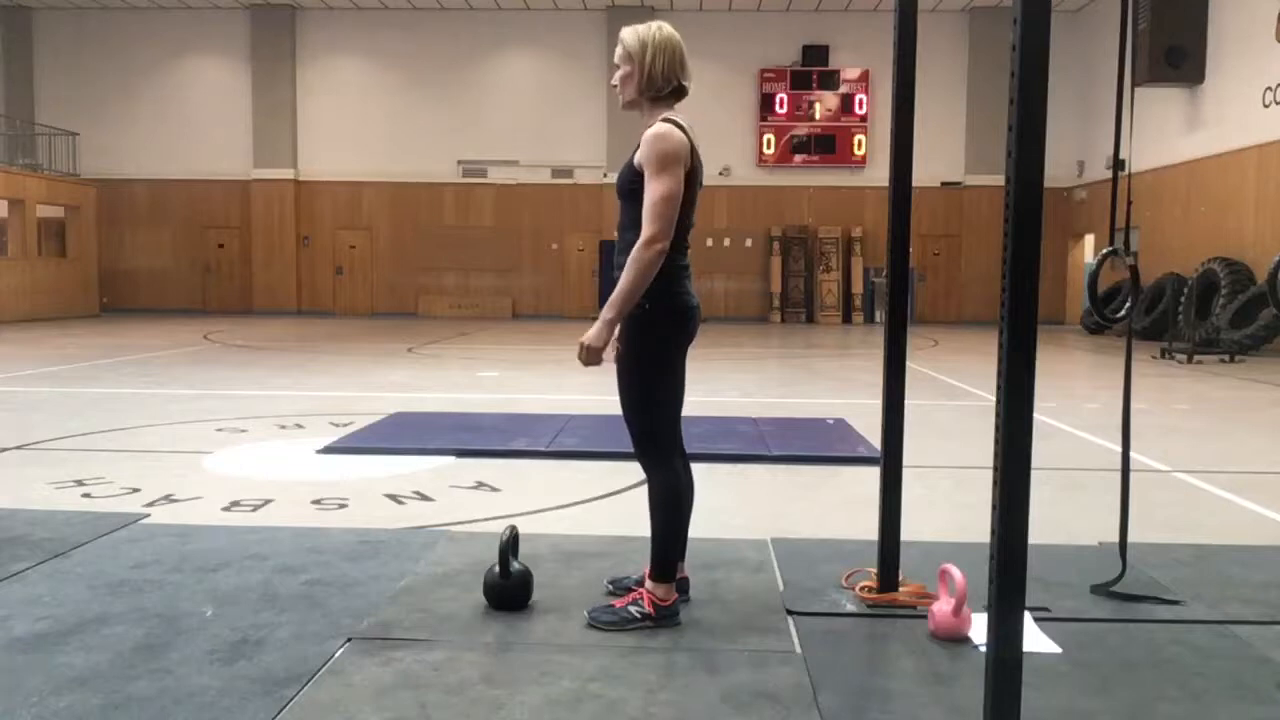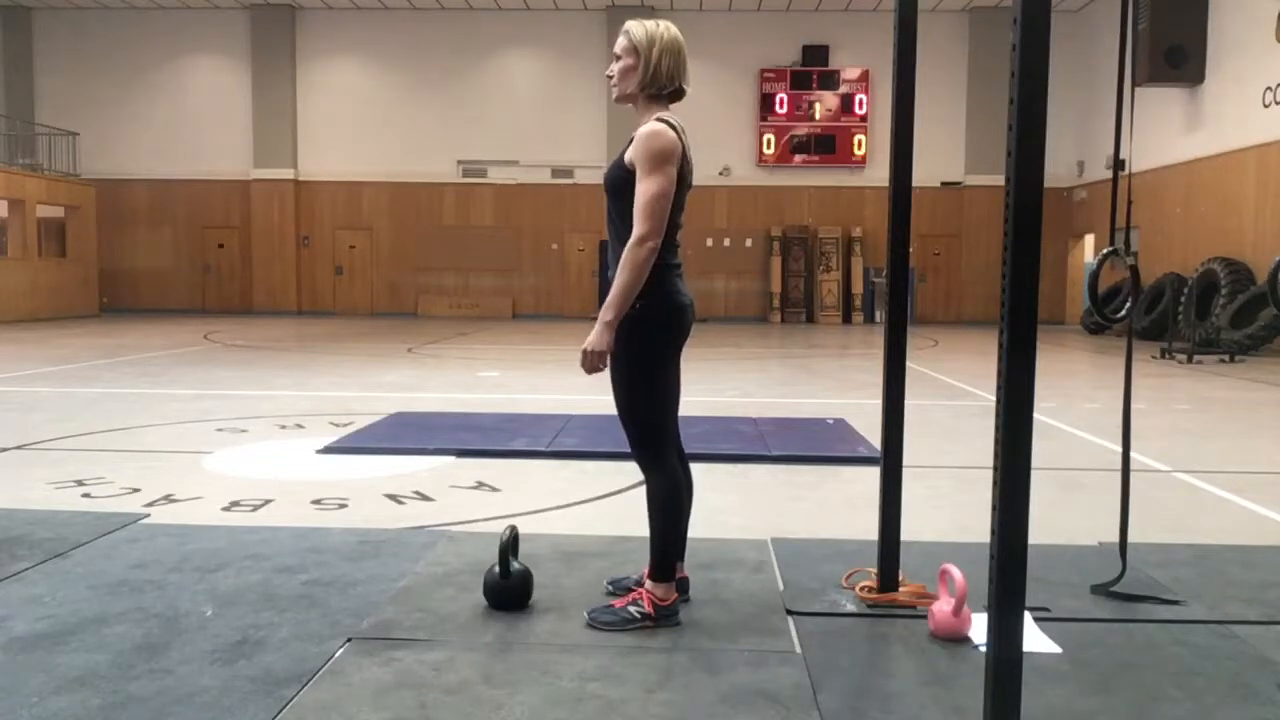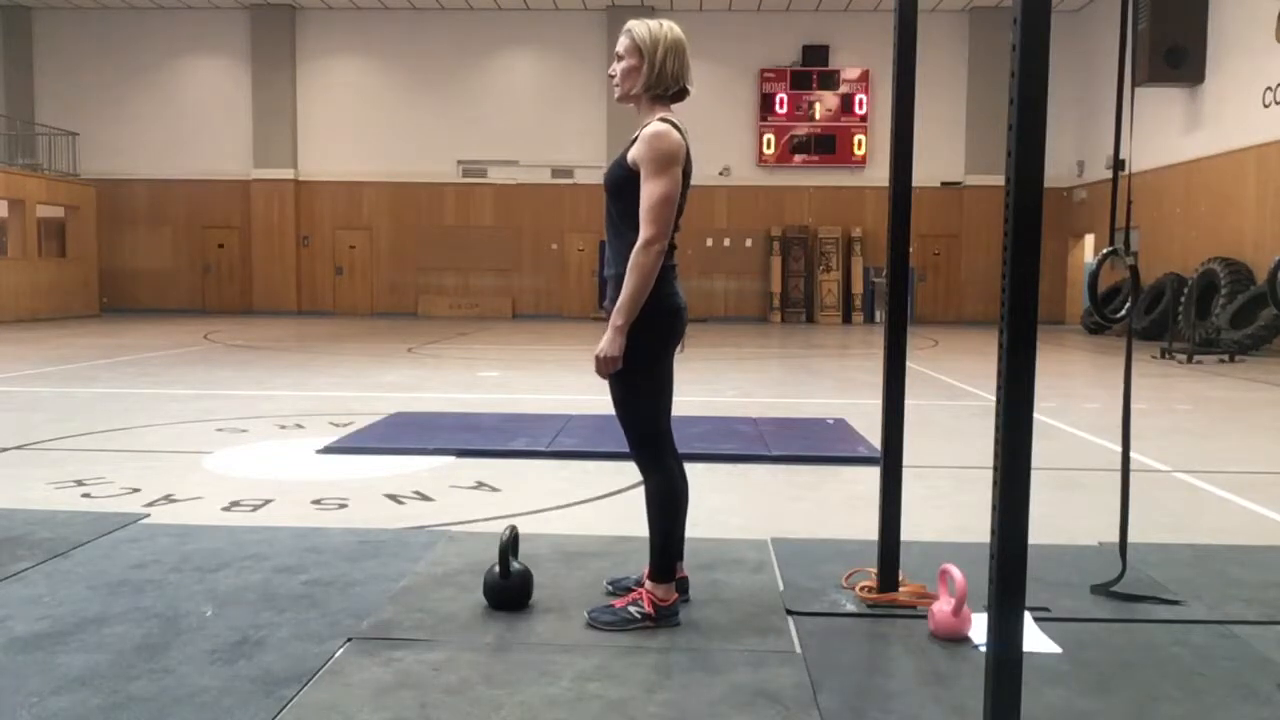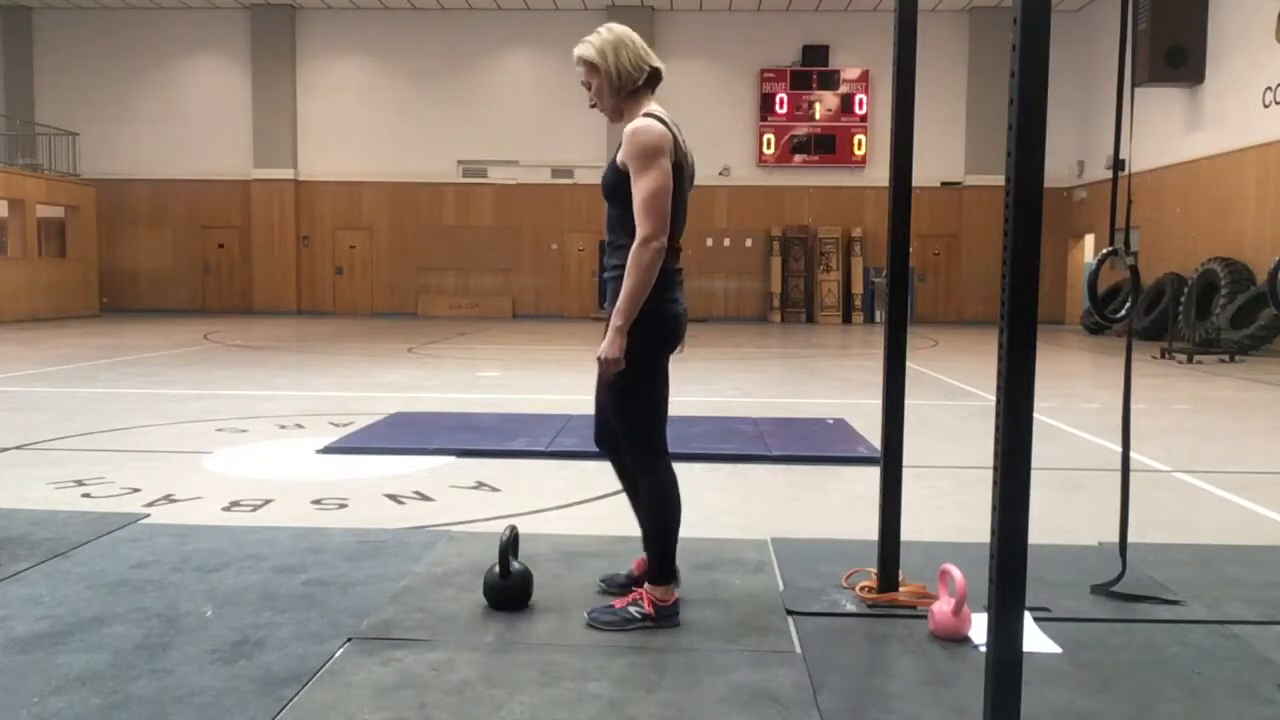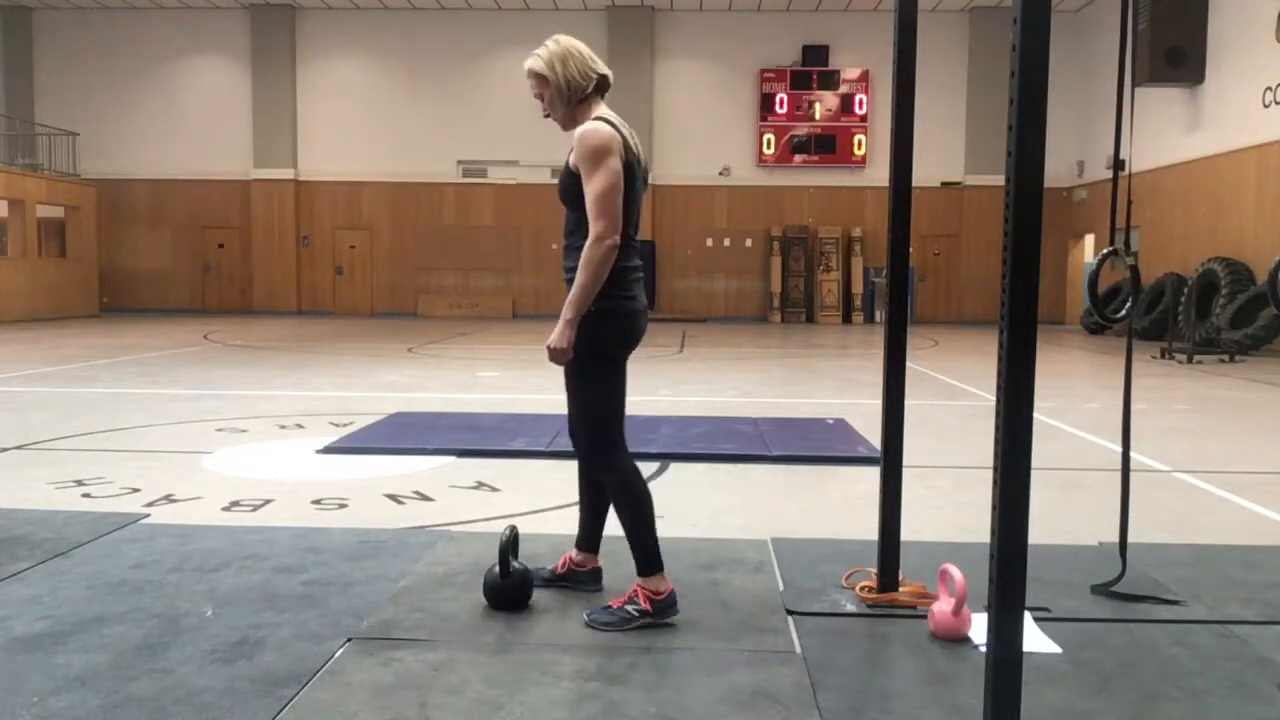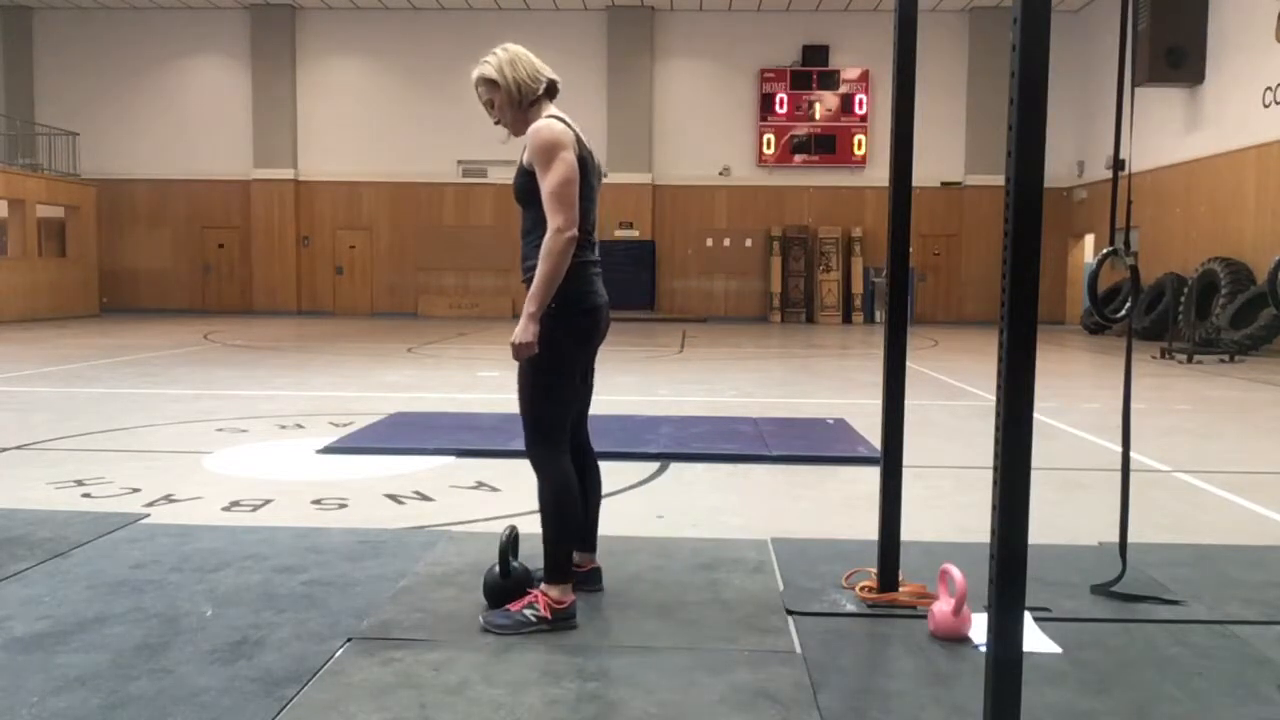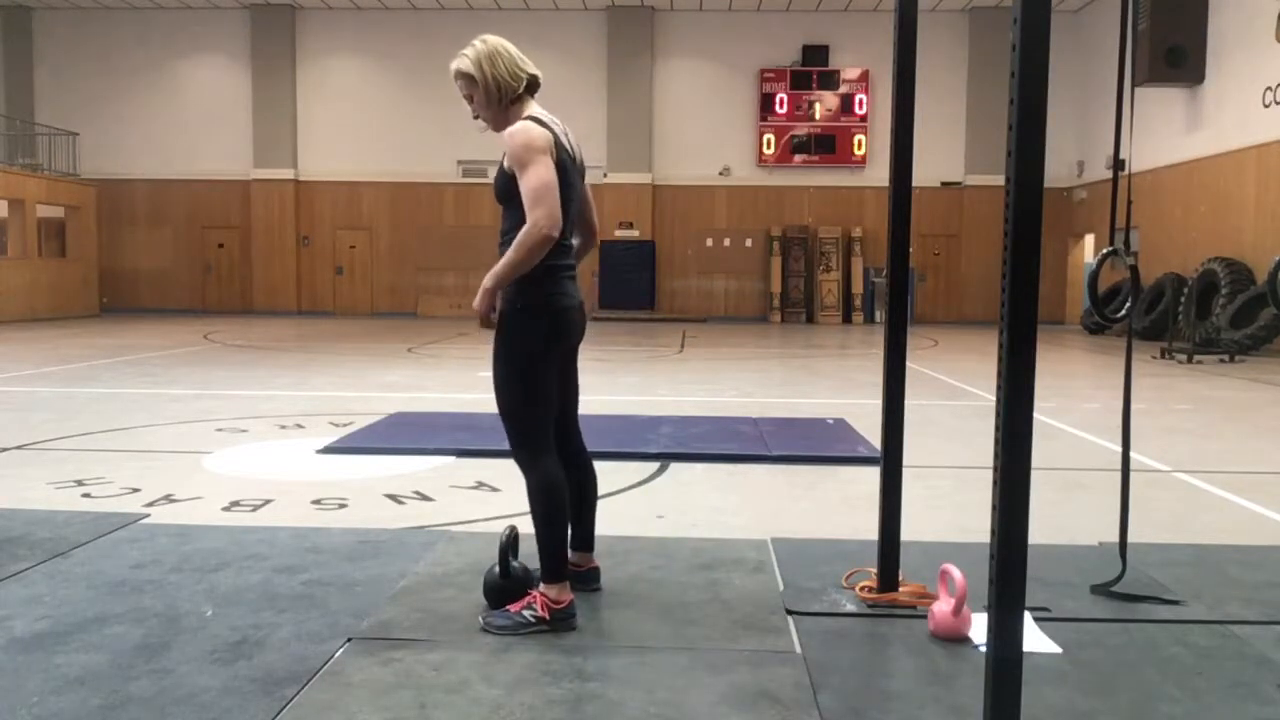
dt=0.7s
person 1, frame 1
left shoulder: (664, 136)
right shoulder: (665, 134)
left elbow: (653, 242)
left wrist: (606, 321)
left hip: (657, 312)
right hip: (662, 309)
left knee: (658, 451)
right knee: (664, 448)
left ankle: (662, 595)
right ankle: (668, 571)
person 1, frame 2
left shoulder: (654, 134)
right shoulder: (660, 132)
left elbow: (645, 239)
left wrist: (606, 323)
left hip: (647, 312)
right hip: (659, 307)
left knee: (654, 452)
right knee: (663, 448)
left ankle: (661, 595)
right ankle: (668, 571)
person 1, frame 3
left shoulder: (660, 136)
right shoulder: (654, 133)
left elbow: (651, 241)
left wrist: (618, 327)
left hip: (645, 315)
right hip: (648, 311)
left knee: (652, 452)
right knee: (657, 449)
left ankle: (660, 595)
right ankle: (668, 572)
person 1, frame 4
left shoulder: (644, 131)
right shoulder: (659, 129)
left elbow: (650, 240)
left wrist: (617, 328)
left hip: (643, 314)
right hip: (649, 308)
left knee: (643, 451)
right knee: (615, 439)
left ankle: (660, 594)
right ankle: (656, 560)
person 1, frame 5
left shoulder: (593, 134)
right shoulder: (615, 133)
left elbow: (603, 238)
left wrist: (567, 320)
left hip: (603, 309)
right hip: (617, 304)
left knee: (605, 448)
right knee: (592, 439)
left ankle: (654, 588)
right ankle: (584, 559)
person 1, frame 6
left shoulder: (546, 132)
right shoulder: (563, 134)
left elbow: (563, 231)
left wrist: (531, 315)
left hip: (563, 307)
right hip: (581, 303)
left knee: (547, 448)
right knee: (571, 440)
left ankle: (557, 595)
right ankle: (583, 560)
person 1, frame 7
left shoulder: (524, 134)
right shoulder: (555, 133)
left elbow: (543, 226)
right elbow: (588, 230)
left wrist: (492, 284)
left hip: (532, 310)
right hip: (562, 303)
left knee: (533, 450)
right knee: (564, 440)
left ankle: (554, 596)
right ankle: (581, 560)
